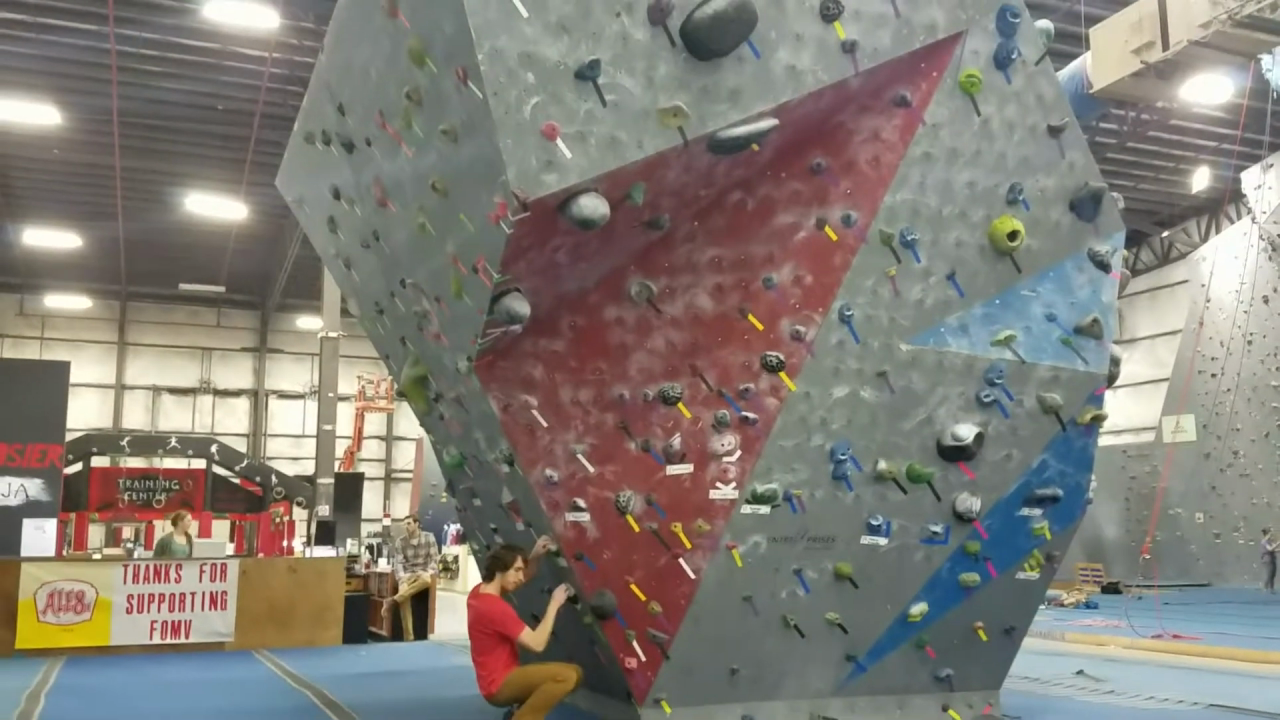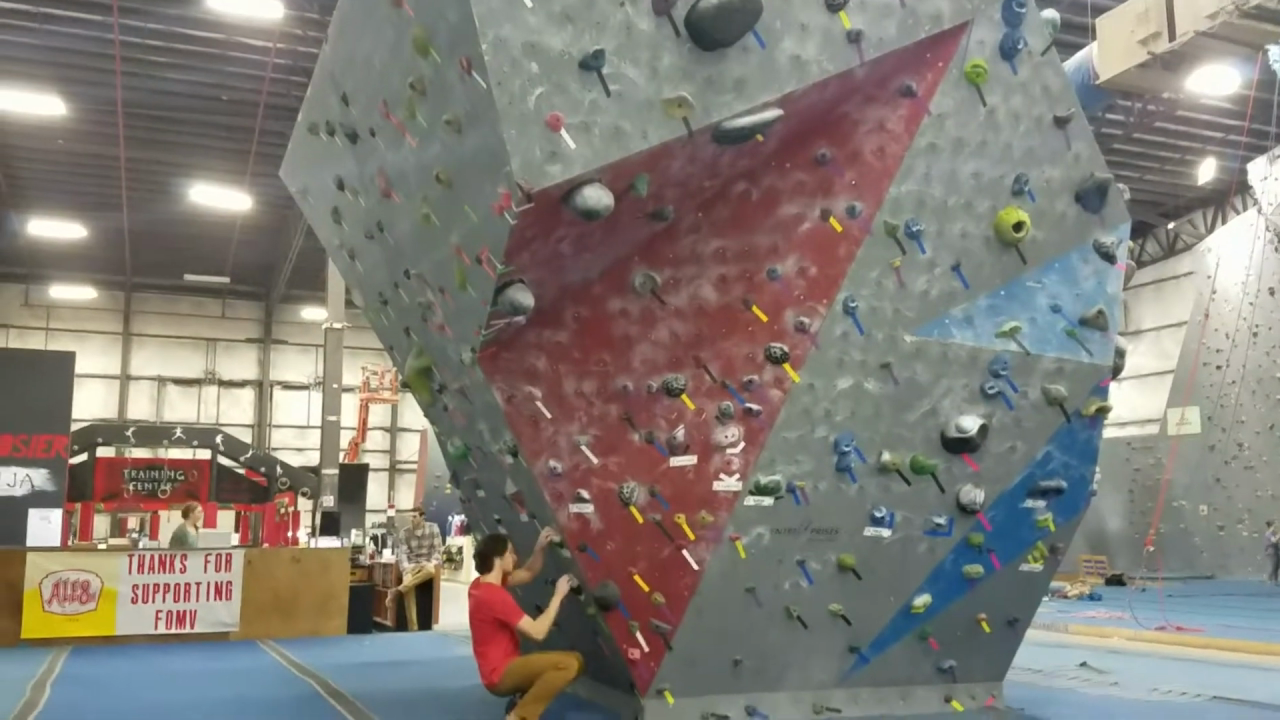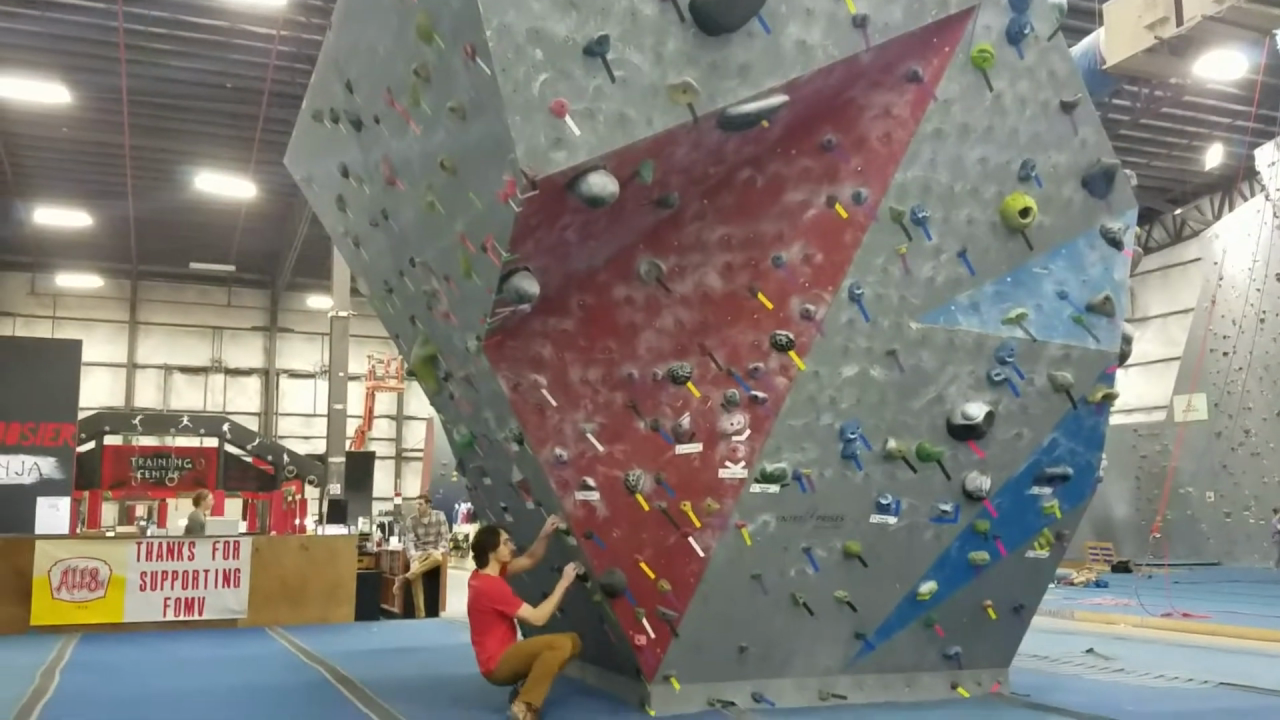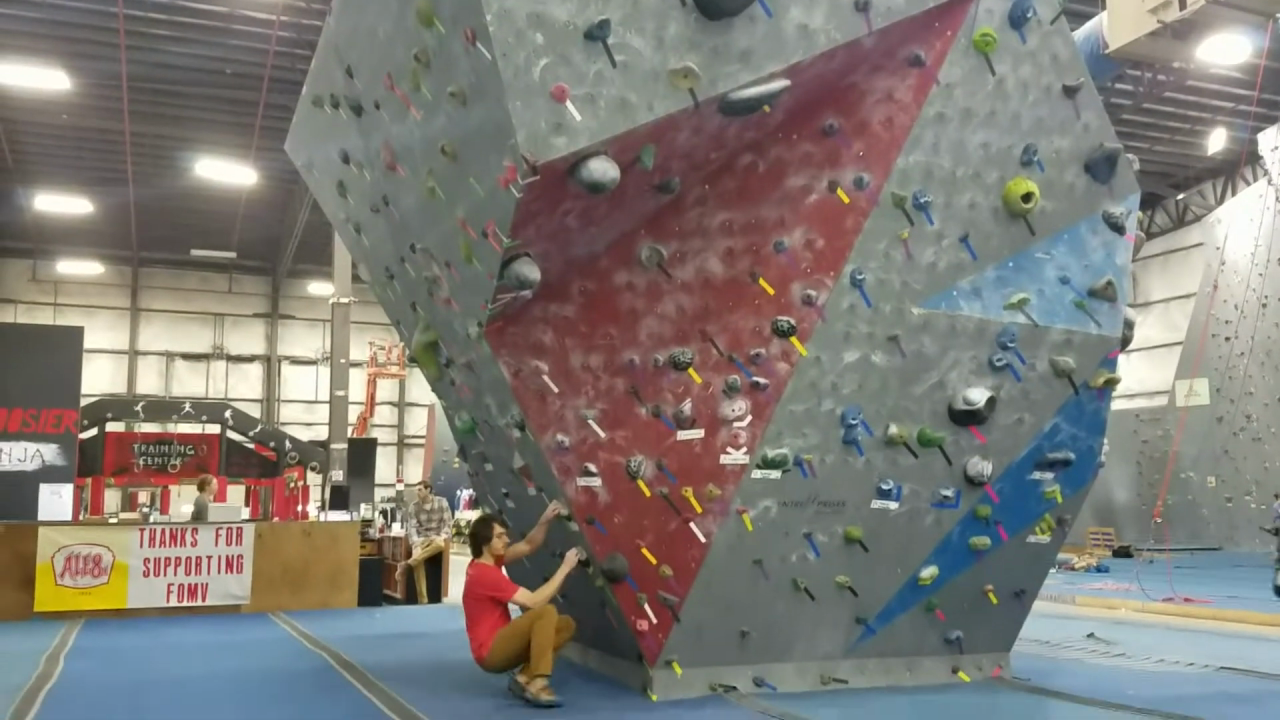
dt=0.2s
person 1, frame 1
left shoulder: (479, 592)
right shoulder: (495, 608)
left elbow: (521, 579)
right elbow: (537, 644)
left wrist: (535, 556)
right wrist: (554, 604)
left hip: (503, 677)
right hip: (499, 685)
left knee: (574, 672)
right knee: (567, 676)
person 1, frame 2
left shoulder: (481, 585)
right shoulder: (494, 596)
left elbow: (528, 574)
right elbow: (537, 632)
left wrist: (540, 548)
right wrist: (558, 595)
left hip: (504, 668)
right hip: (500, 675)
left knee: (575, 659)
right knee: (569, 664)
left ankle: (524, 700)
person 1, frame 3
left shoulder: (484, 574)
right shoulder: (491, 587)
left elbow: (529, 560)
right elbow: (538, 618)
left wrist: (544, 535)
right wrist: (564, 582)
left hip: (505, 658)
right hip: (497, 664)
left knee: (572, 641)
right knee: (562, 642)
left ankle: (527, 691)
person 1, frame 4
left shoulder: (489, 560)
right shoulder: (485, 574)
left elbow: (528, 545)
right elbow: (535, 600)
left wrist: (545, 520)
right wrist: (565, 568)
left hip: (500, 645)
right hip: (490, 652)
left knee: (565, 624)
right knee: (547, 611)
left ankle: (524, 677)
right ankle: (538, 684)
